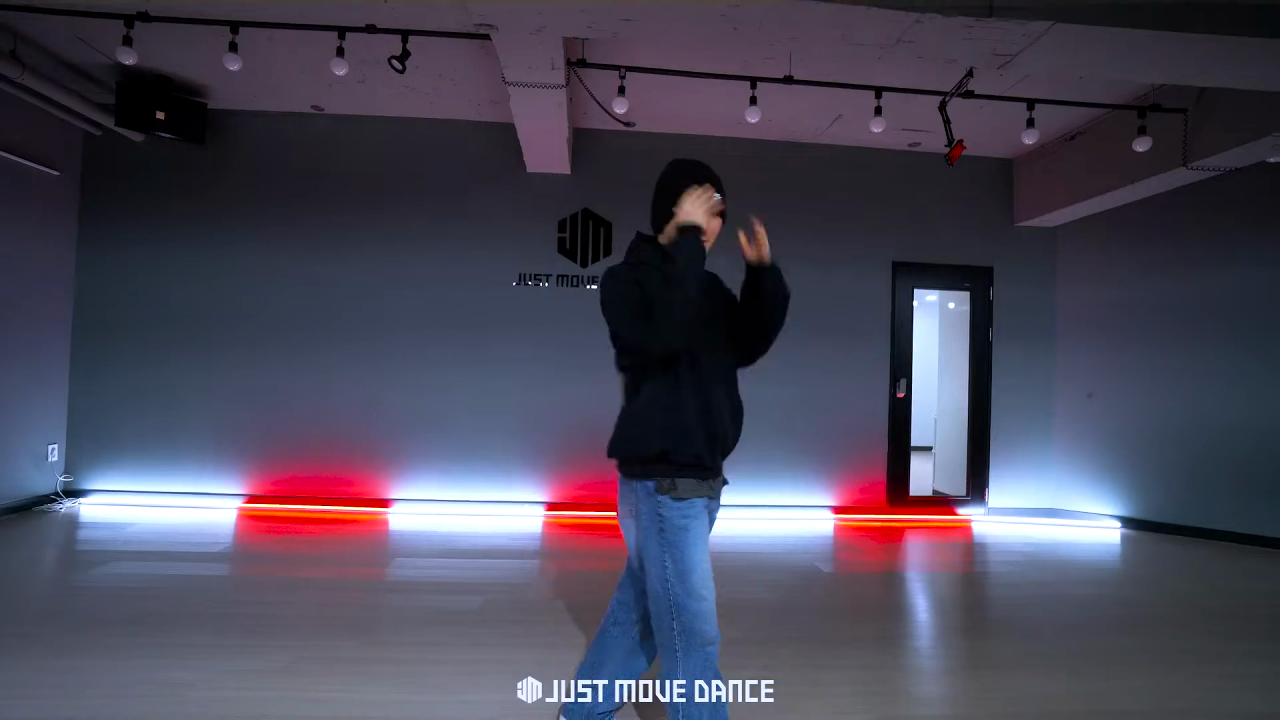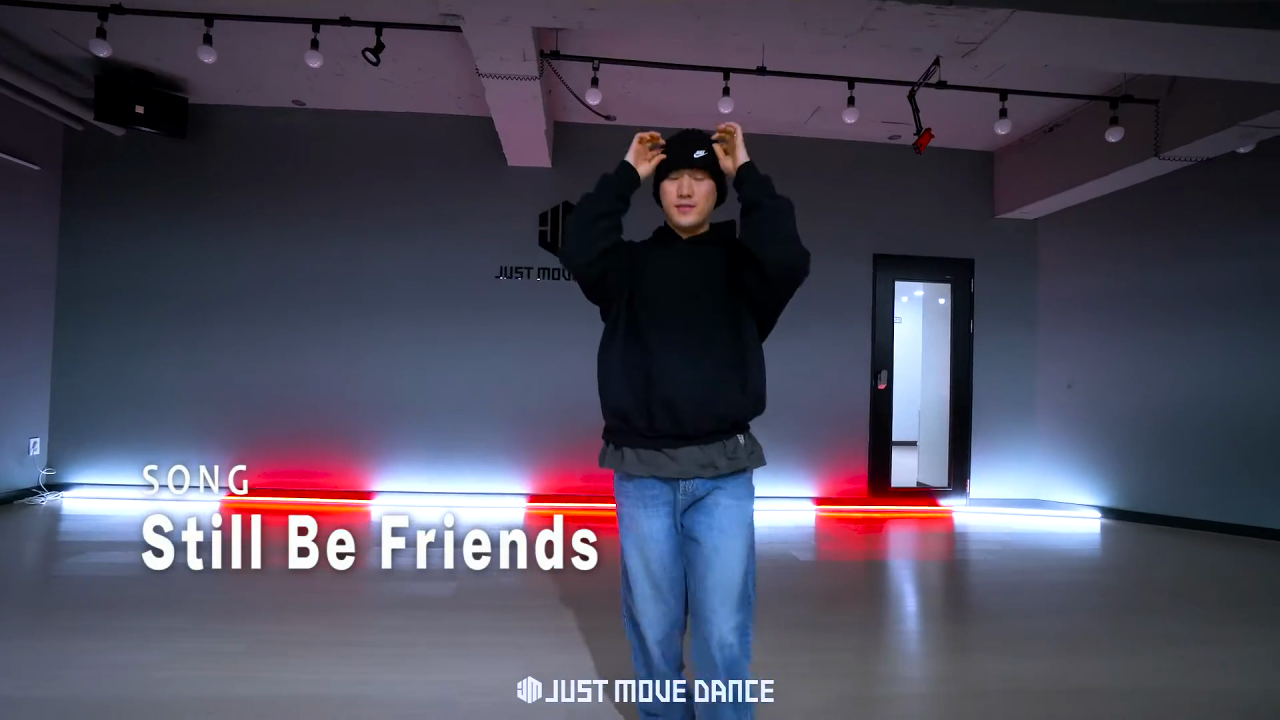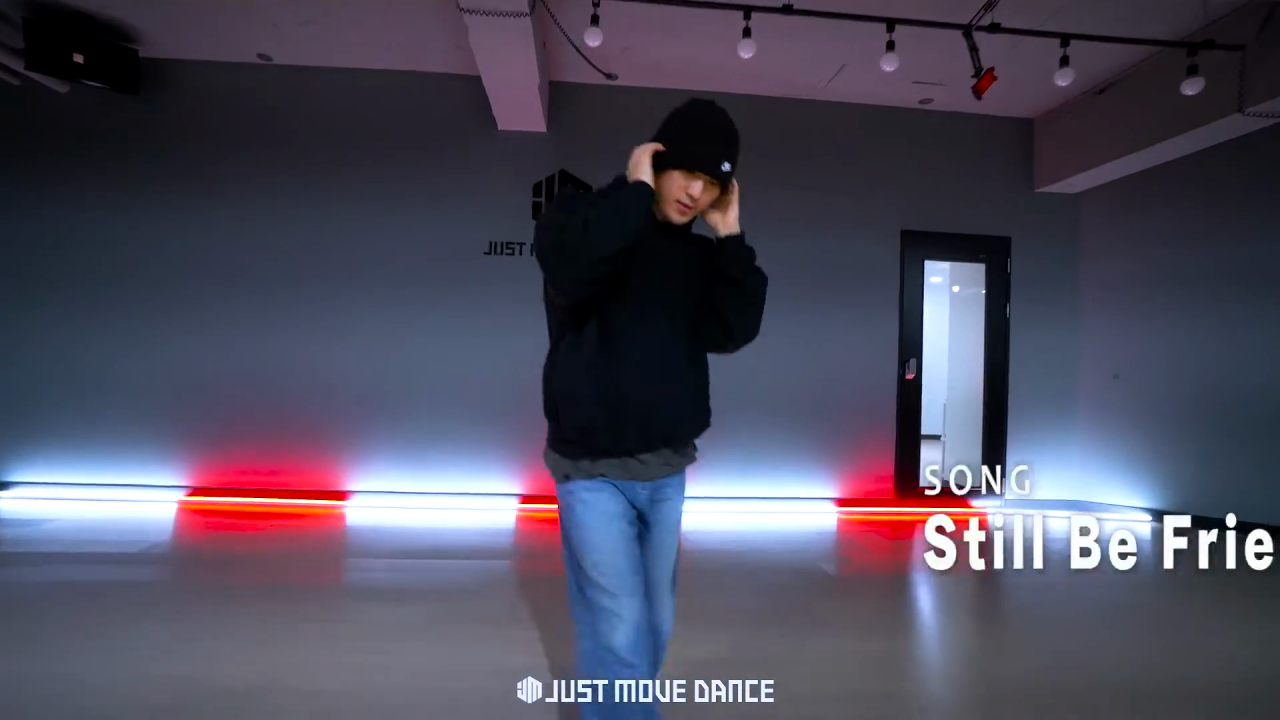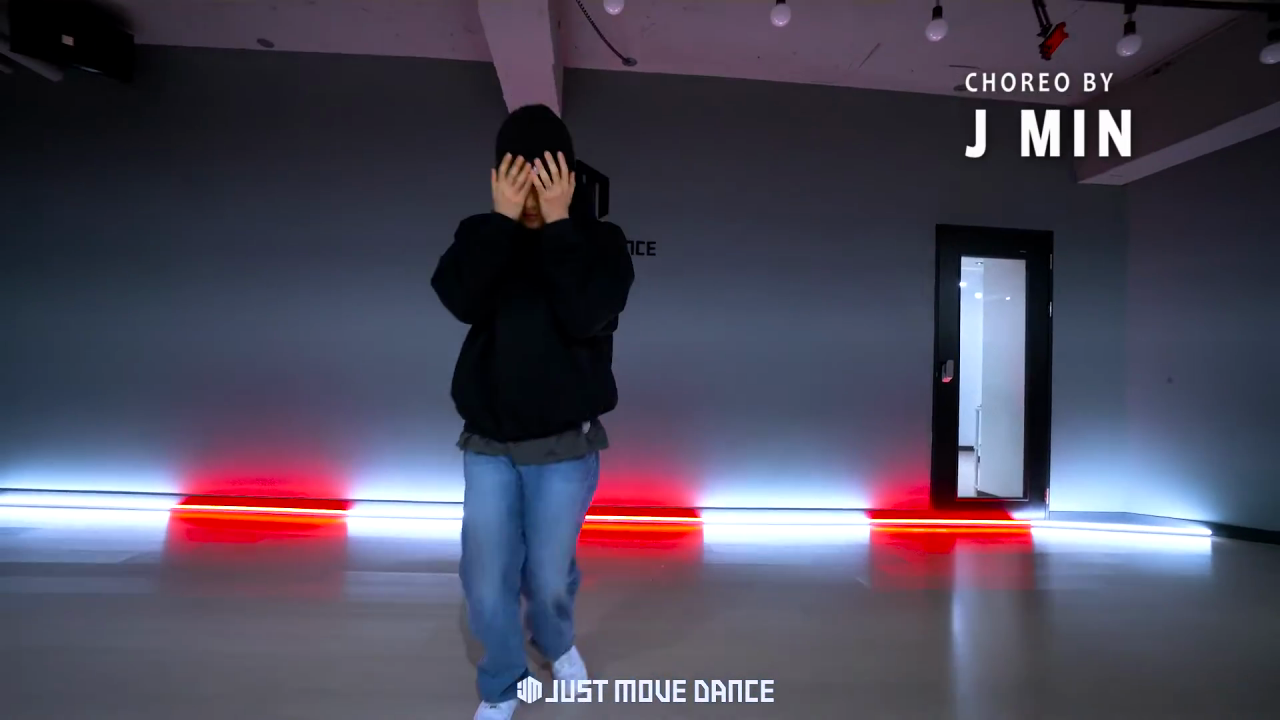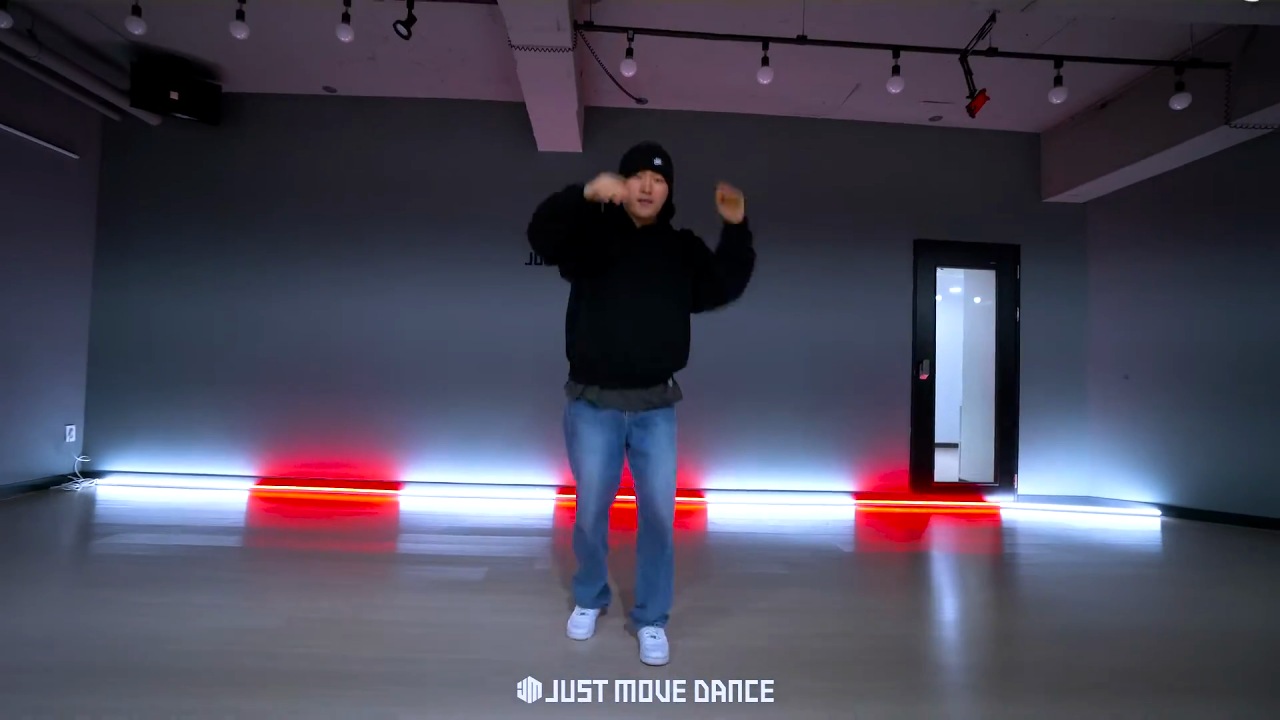
dt=1s
person 1, frame 1
left shoulder: (709, 286)
right shoulder: (629, 281)
left elbow: (746, 347)
right elbow: (662, 337)
left wrist: (763, 271)
right wrist: (685, 232)
left hip: (694, 483)
right hip: (660, 485)
left knee: (639, 611)
right knee: (693, 632)
person 1, frame 2
left shoulder: (742, 263)
right shoulder: (632, 264)
left elbow: (788, 258)
right elbow: (579, 251)
left wrist: (746, 172)
right wrist: (626, 173)
left hip: (723, 471)
right hip: (643, 472)
left knee: (722, 630)
right knee: (653, 626)
person 1, frame 3
left shoulder: (699, 255)
right shoulder: (580, 215)
left elbow: (731, 332)
right elbow: (574, 276)
left wrist: (730, 235)
right wrist: (634, 192)
left hip: (665, 468)
right hip: (590, 468)
left knee: (648, 625)
right knee: (620, 629)
person 1, frame 4
left shoulder: (600, 242)
right shoulder: (480, 235)
left elbow: (585, 317)
right elbow: (461, 301)
left wrist: (559, 224)
right wrist: (501, 219)
left hip: (565, 447)
right hip: (489, 447)
left knee: (547, 582)
right knee: (487, 581)
left ankle: (557, 644)
person 1, frame 5
left shoulder: (682, 249)
right shoulder: (591, 235)
left elbow: (727, 286)
right elbow: (543, 234)
left wrist: (736, 226)
right wrist: (587, 194)
left hip: (654, 406)
right hip: (592, 402)
left knee: (657, 516)
right knee: (590, 513)
left ankle: (651, 620)
right ankle: (589, 599)
